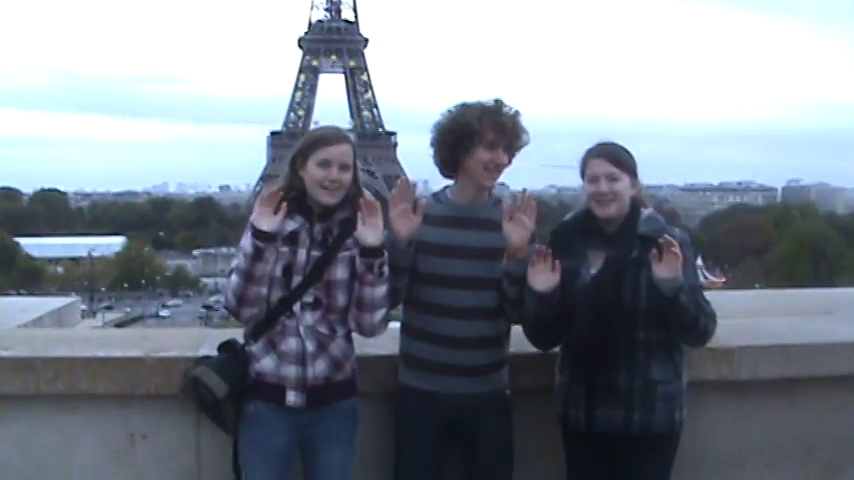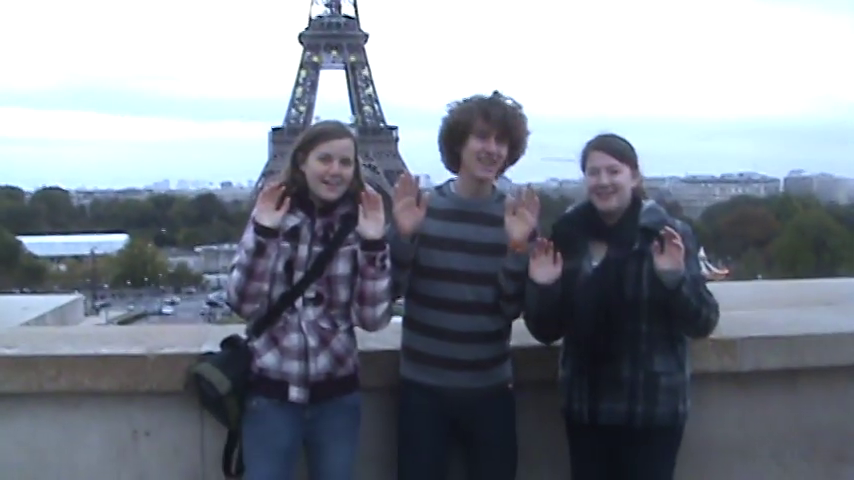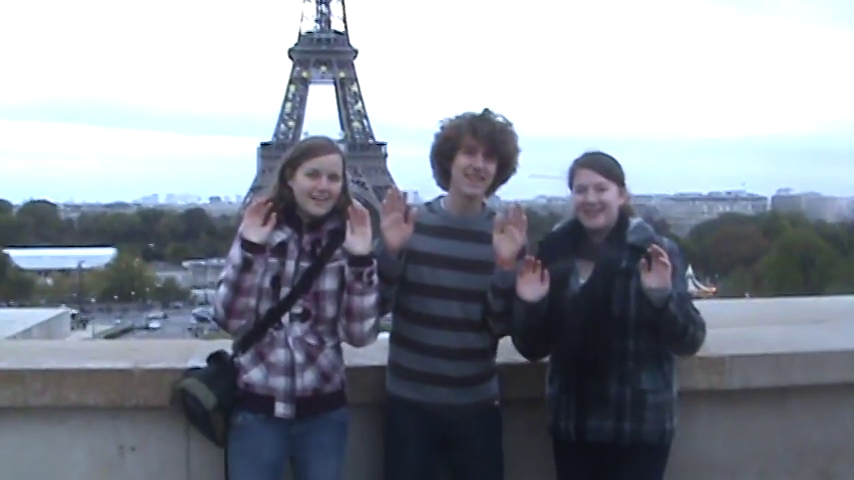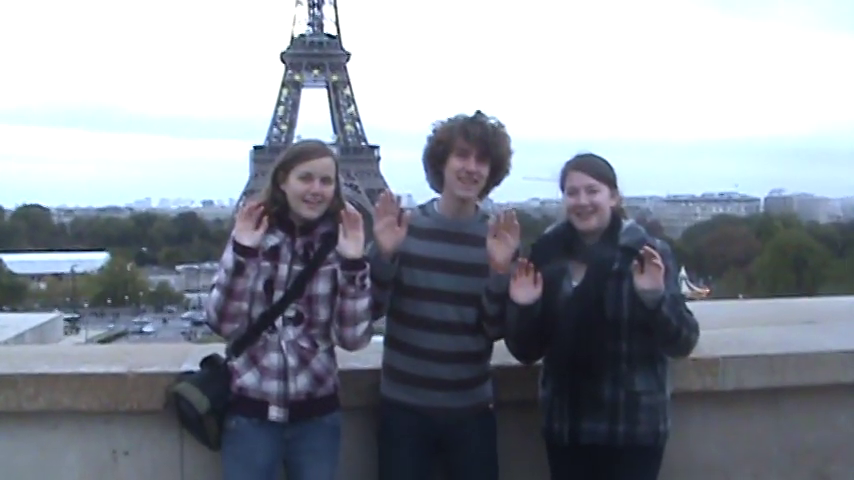
dt=0.2s
person 1, frame 1
left shoulder: (513, 221)
right shoulder: (419, 214)
left elbow: (515, 313)
right elbow: (390, 297)
left wrist: (518, 251)
right wrist: (400, 241)
left hip: (488, 392)
right hip: (421, 390)
person 1, frame 2
left shoulder: (515, 216)
right shoulder: (422, 208)
left elbow: (513, 308)
right elbow: (391, 290)
left wrist: (519, 246)
right wrist: (403, 234)
left hip: (490, 387)
right hip: (423, 384)
person 1, frame 3
left shoulder: (504, 234)
right shoulder: (411, 223)
left elbow: (501, 325)
left wrist: (506, 263)
right wrist: (391, 250)
left hip: (477, 403)
right hip: (410, 400)
person 1, frame 4
left shoulder: (499, 237)
right shoulder: (404, 226)
left elbow: (496, 328)
right elbow: (373, 309)
left wrist: (500, 268)
right wrist: (384, 253)
left hip: (471, 406)
right hip: (404, 403)
person 2, frame 1
left shoulder: (357, 230)
right shoulder: (270, 219)
left elbow: (371, 324)
right elbow: (241, 310)
left wrist: (372, 251)
right wrist: (260, 238)
left hip: (334, 402)
right hip: (269, 398)
person 2, frame 2
left shoulder: (358, 225)
right shoulder: (272, 215)
left elbow: (373, 319)
right elbow: (244, 305)
left wrist: (374, 245)
right wrist: (262, 234)
left hip: (336, 397)
right hip: (272, 394)
person 2, frame 3
left shoulder: (345, 240)
right shoulder: (259, 230)
left elbow: (360, 333)
right elbow: (231, 320)
left wrist: (360, 260)
right wrist: (249, 248)
left hip: (323, 412)
right hip: (258, 409)
person 2, frame 4
left shoulder: (339, 244)
right shoulder: (253, 234)
left elbow: (353, 337)
right elbow: (224, 324)
left wrist: (353, 263)
right wrist: (242, 252)
left hip: (317, 416)
right hip: (251, 413)
person 3, frame 1
left shoulder: (666, 242)
right shoulder: (567, 243)
left elbow: (700, 332)
right elbow: (545, 338)
left wrist: (673, 286)
right wrist: (540, 295)
left hip: (650, 416)
right hip: (582, 414)
person 3, frame 2
left shoulder: (668, 235)
right shoulder: (569, 235)
left elbow: (702, 324)
right elbow: (547, 331)
left wrist: (675, 278)
right wrist: (541, 287)
left hip: (653, 408)
right hip: (586, 407)
person 3, frame 3
left shoulder: (654, 251)
right shoulder: (556, 252)
left elbow: (689, 341)
right elbow: (533, 348)
left wrist: (662, 295)
right wrist: (529, 305)
left hip: (639, 426)
right hip: (572, 424)
person 3, frame 4
left shoulder: (647, 254)
right shoulder: (548, 254)
left elbow: (682, 342)
right elbow: (527, 352)
left wrist: (655, 297)
right wrist: (522, 308)
left hip: (633, 427)
right hip: (566, 426)
